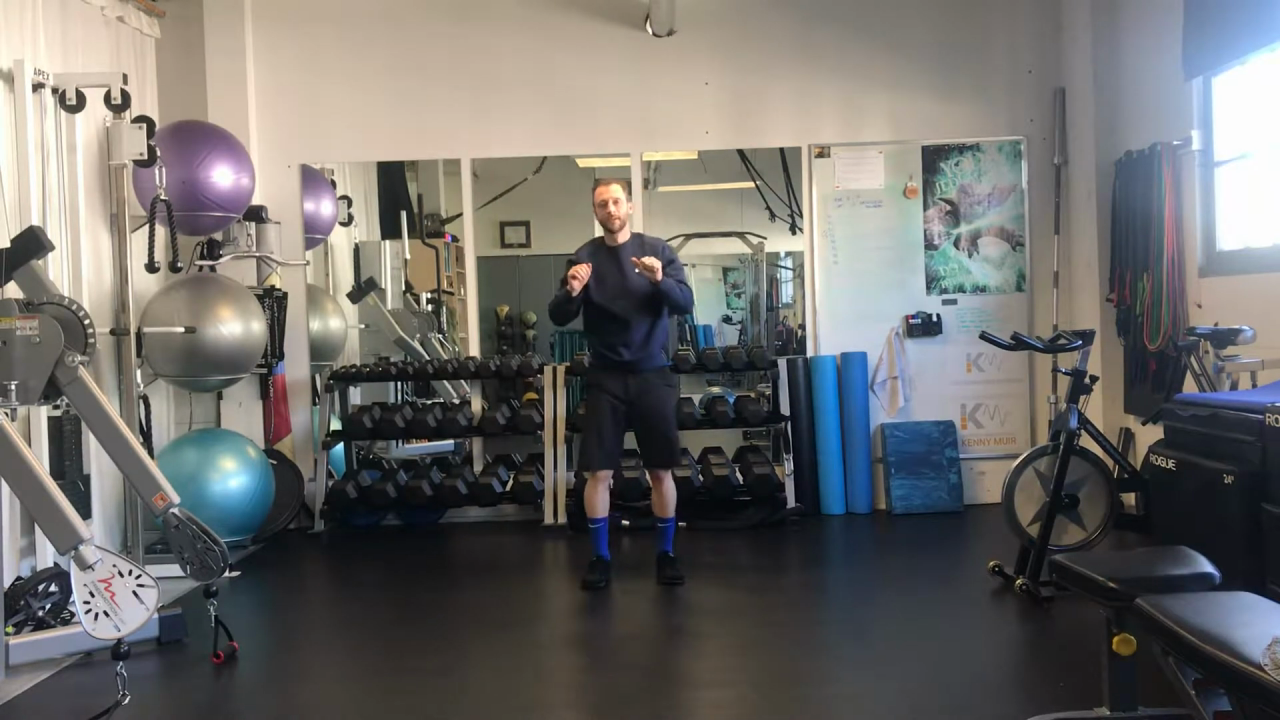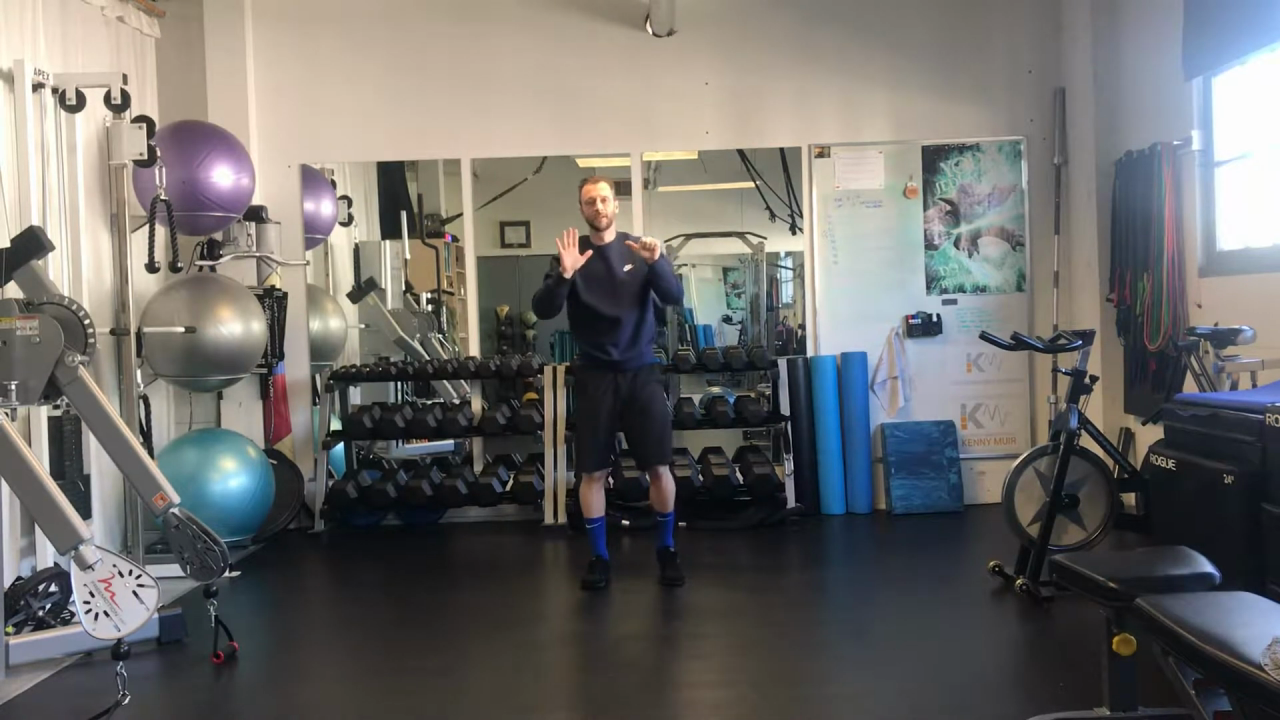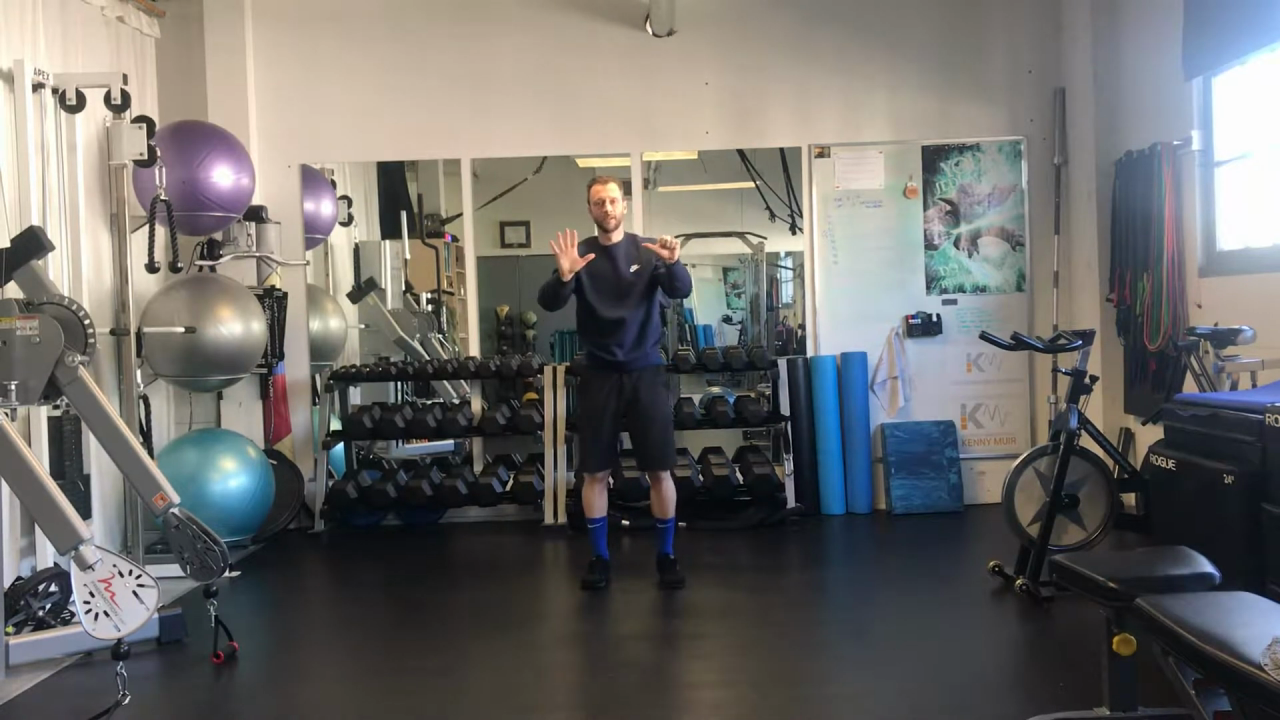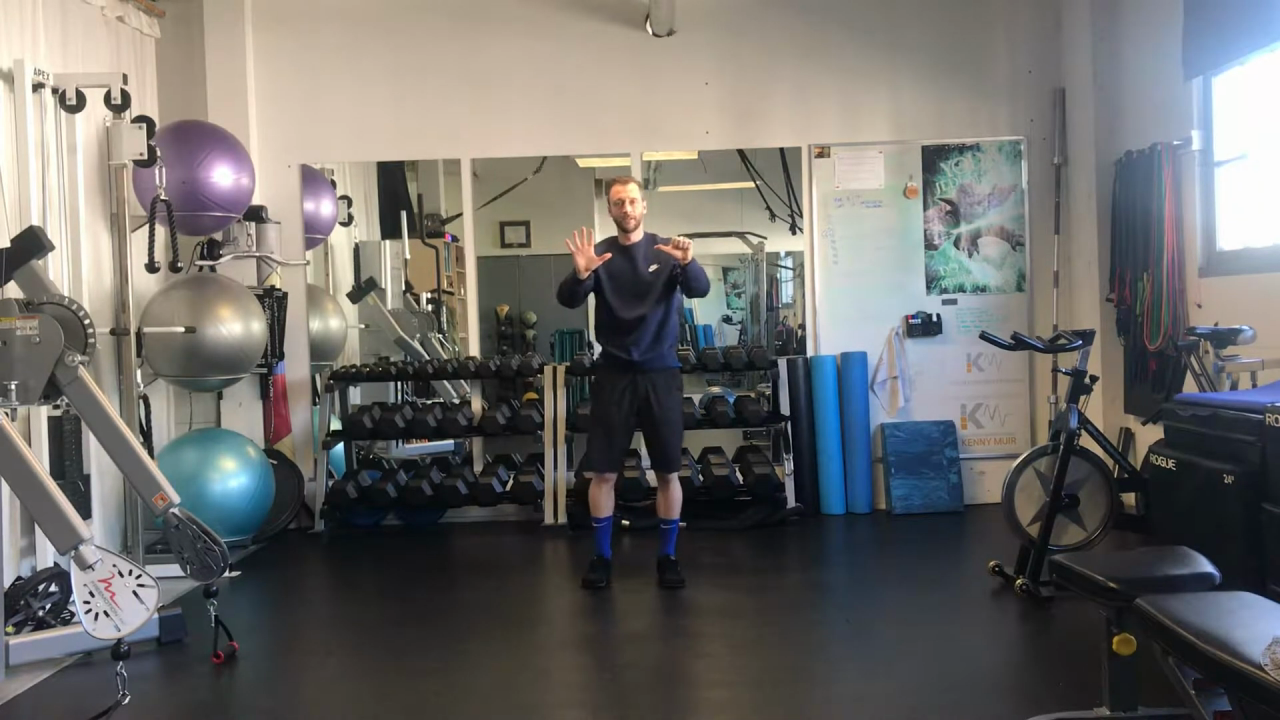
dt=0.3s
person 1, frame 1
left shoulder: (656, 250)
right shoulder: (585, 257)
left elbow: (684, 304)
right elbow: (559, 317)
left wrist: (661, 279)
right wrist: (571, 291)
left hip: (653, 375)
right hip: (605, 377)
left knee: (661, 471)
right knee: (598, 472)
left ankle: (665, 554)
right ankle: (600, 557)
person 1, frame 2
left shoulder: (640, 248)
right shoulder: (573, 253)
left elbow: (674, 297)
right elbow: (543, 310)
left wrist: (656, 264)
right wrist: (564, 275)
left hip: (642, 371)
right hip: (595, 376)
left knee: (658, 467)
right knee: (592, 472)
left ankle: (667, 549)
right ankle: (599, 557)
person 1, frame 3
left shoulder: (648, 250)
right shoulder: (580, 254)
left elbow: (681, 291)
right elbow: (549, 303)
left wrist: (672, 264)
right wrist: (563, 276)
left hip: (646, 373)
right hip: (599, 376)
left knee: (660, 471)
right knee: (595, 473)
left ankle: (666, 556)
right ankle: (599, 557)
person 1, frame 4
left shoulder: (666, 250)
right shoulder: (600, 253)
left elbow: (699, 290)
right elbow: (568, 300)
left wrist: (688, 263)
right wrist: (581, 273)
left hip: (661, 373)
right hip: (613, 375)
left knee: (668, 473)
right knee: (603, 473)
left ankle: (668, 556)
right ankle: (601, 556)
